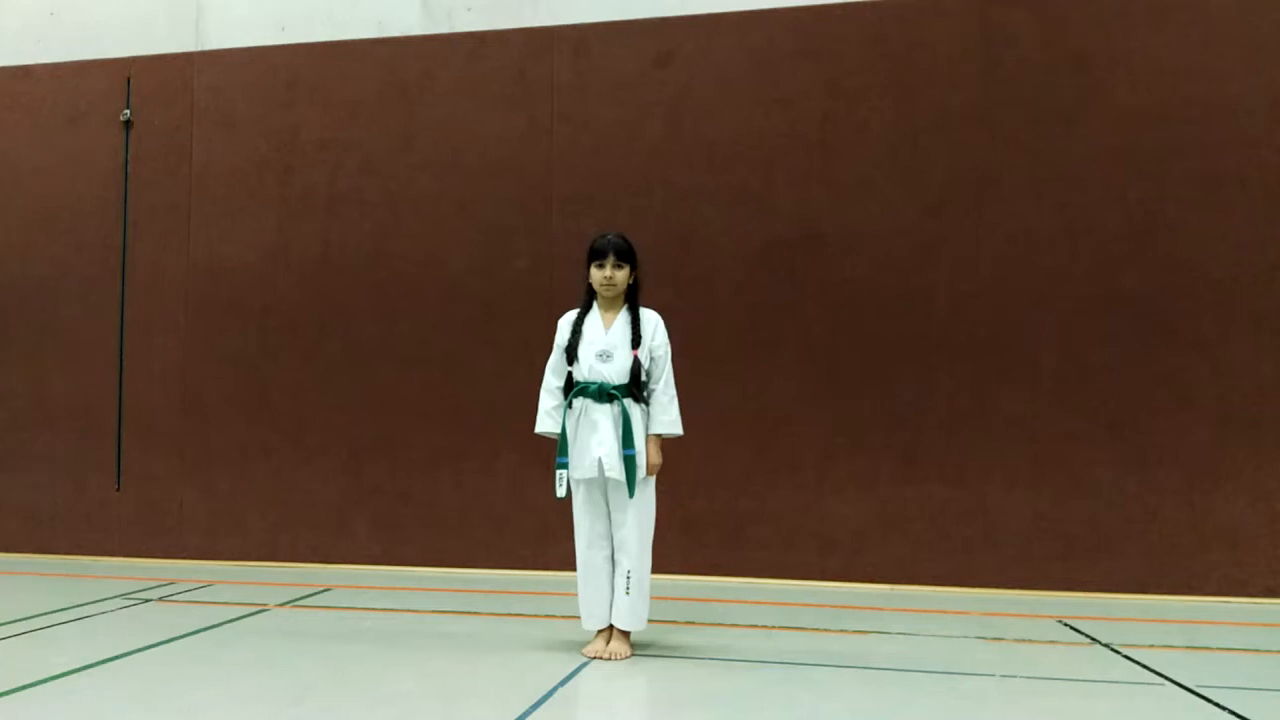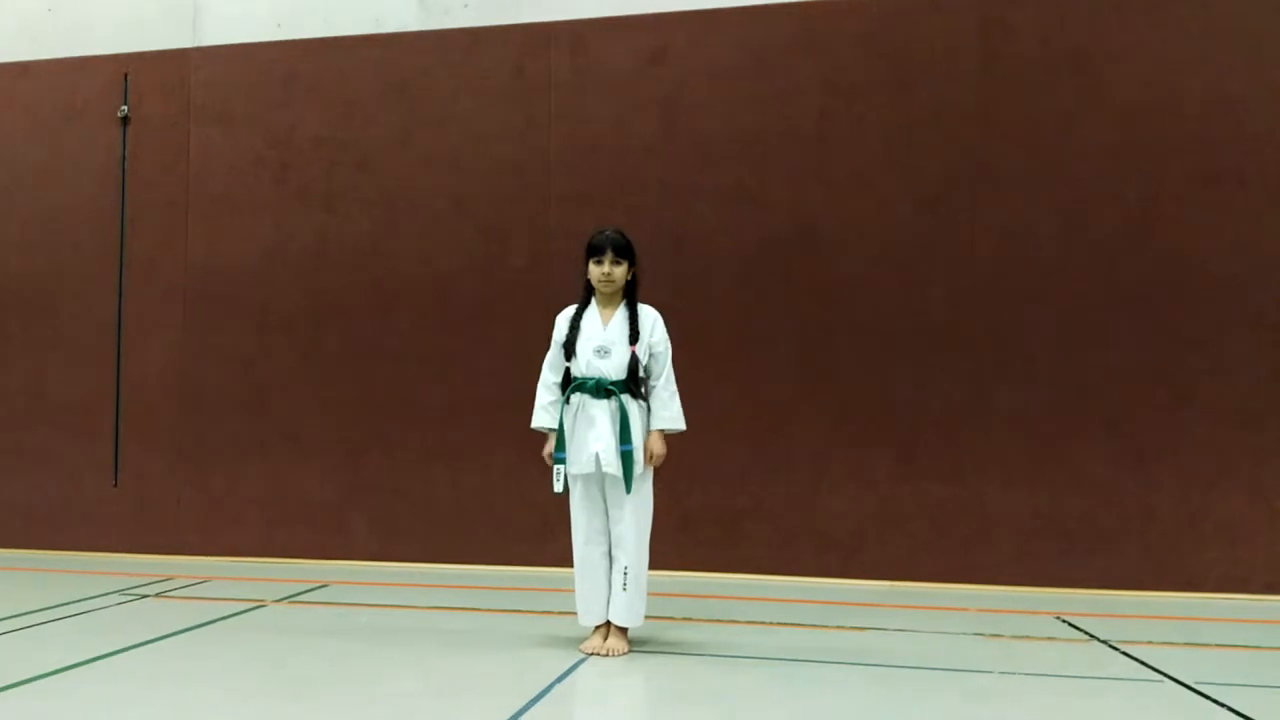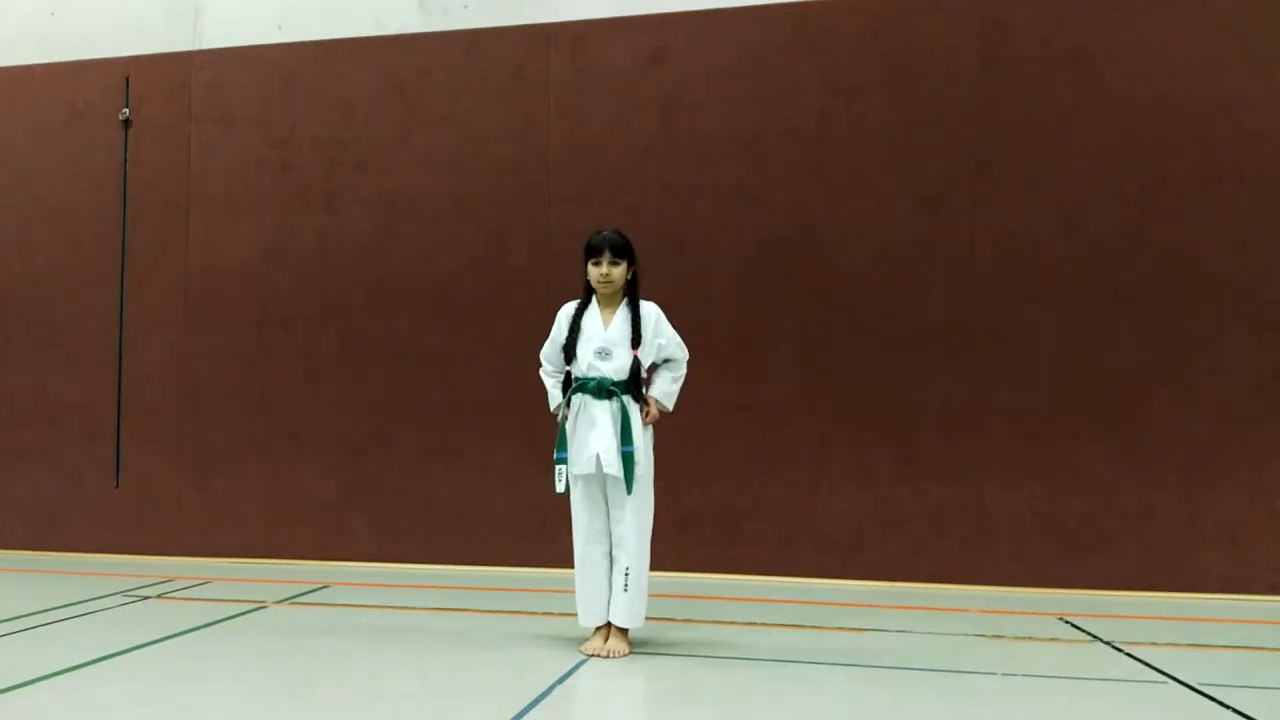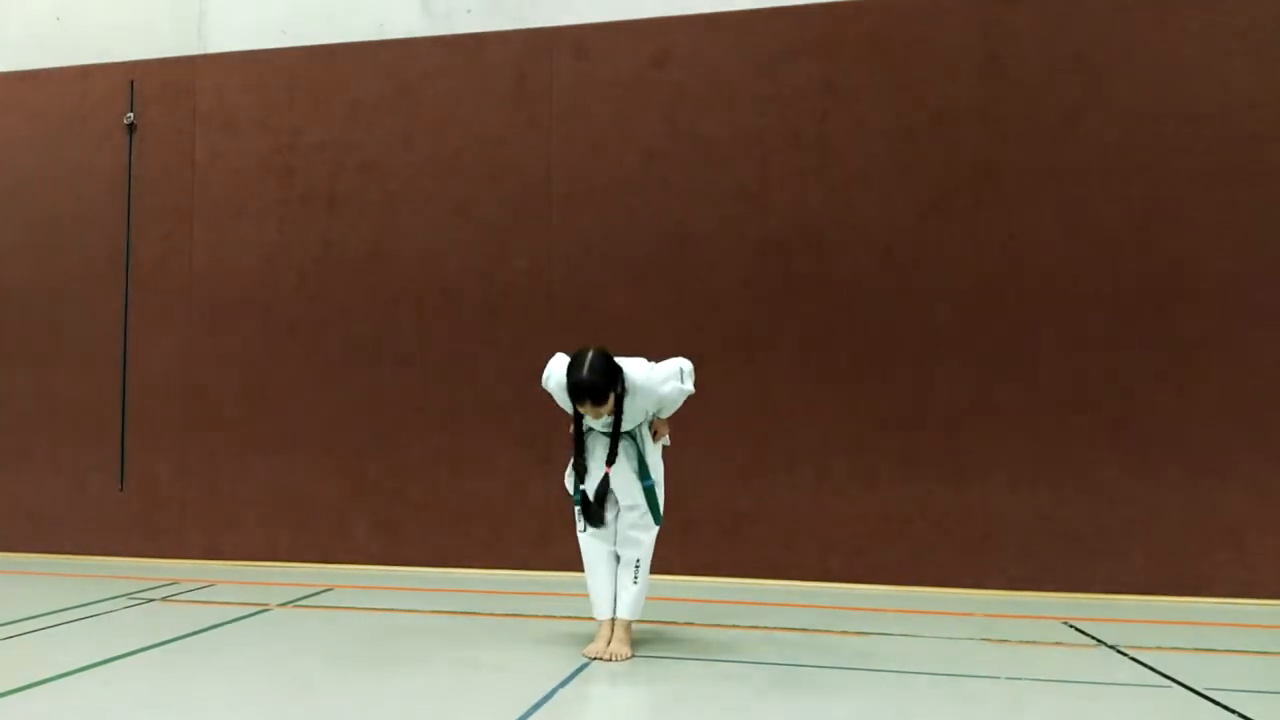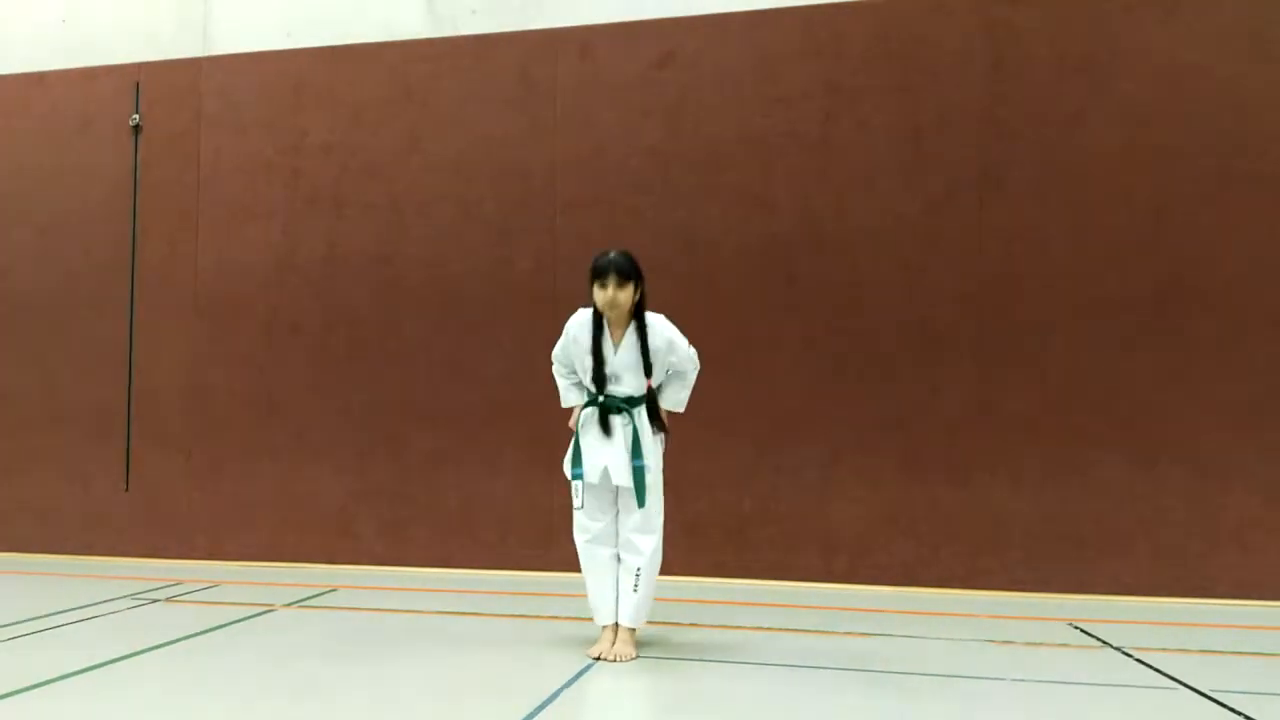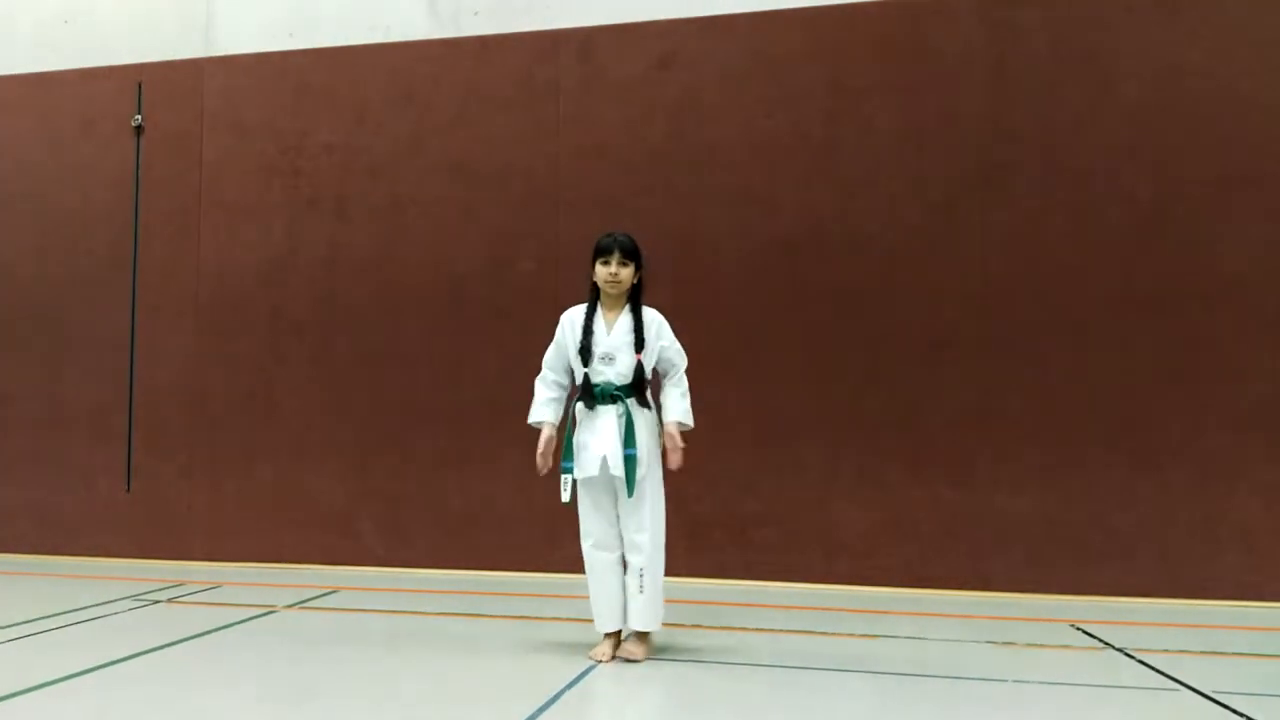
dt=0.7s
person 1, frame 1
left shoulder: (649, 323)
right shoulder: (570, 323)
left elbow: (661, 385)
right elbow: (554, 383)
left wrist: (655, 441)
right wrist: (557, 440)
left hip: (629, 436)
right hip: (583, 436)
left knee: (630, 535)
right knee: (591, 536)
left ankle: (622, 629)
right ankle: (600, 627)
person 1, frame 2
left shoulder: (647, 318)
right shoulder: (569, 319)
left elbow: (661, 379)
right elbow: (551, 378)
left wrist: (658, 432)
right wrist: (552, 432)
left hip: (627, 430)
right hip: (581, 430)
left knee: (627, 529)
right knee: (588, 531)
left ankle: (619, 625)
right ankle: (597, 623)
person 1, frame 3
left shoulder: (647, 314)
right shoulder: (569, 315)
left elbow: (676, 358)
right elbow: (550, 363)
left wrist: (656, 399)
right wrist: (560, 403)
left hip: (626, 428)
right hip: (583, 428)
left knee: (628, 530)
right knee: (589, 531)
left ankle: (620, 627)
right ankle: (598, 625)
person 1, frame 4
left shoulder: (647, 382)
right shoulder: (559, 378)
left elbow: (684, 371)
left wrist: (661, 417)
right wrist: (580, 421)
left hip: (637, 448)
right hip: (594, 447)
left knee: (635, 532)
right knee: (595, 531)
left ankle: (623, 629)
right ankle: (604, 625)
person 1, frame 5
left shoulder: (658, 330)
right shoulder: (579, 326)
left elbow: (686, 367)
right elbow: (563, 366)
left wrist: (665, 407)
right wrist: (575, 405)
left hip: (638, 438)
right hip: (594, 434)
left knee: (639, 534)
right knee: (593, 532)
left ankle: (627, 629)
right ankle: (607, 627)
person 1, frame 6
left shoulder: (651, 321)
right shoulder: (572, 320)
left elbow: (674, 373)
right elbow: (553, 375)
left wrist: (673, 424)
right wrist: (548, 426)
left hip: (635, 430)
right hip: (589, 431)
left knee: (642, 533)
right knee: (598, 536)
left ankle: (641, 630)
right ankle: (611, 631)
